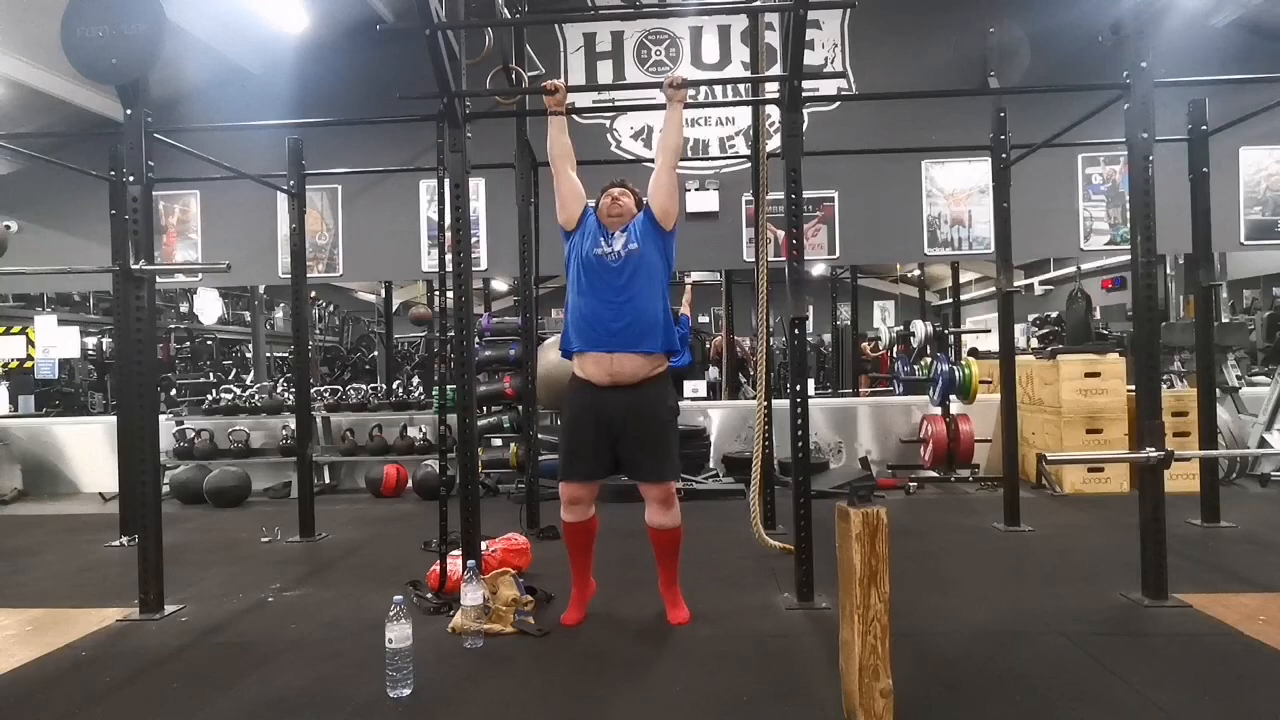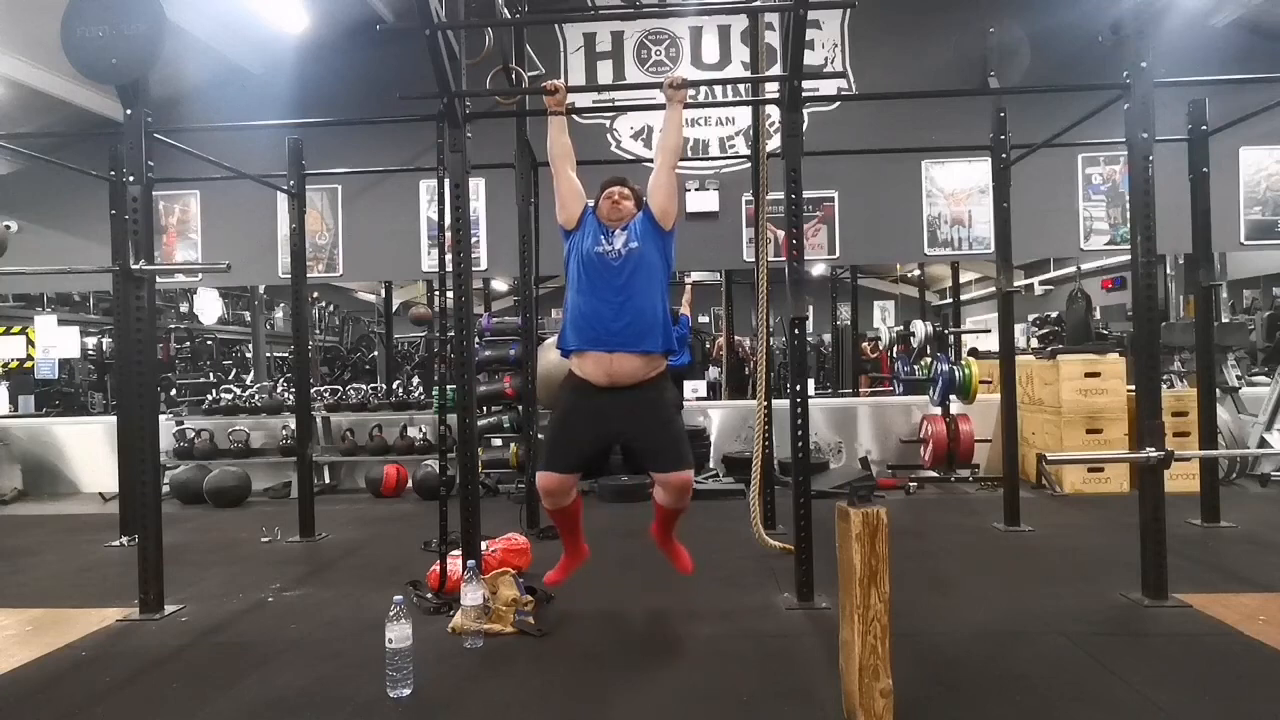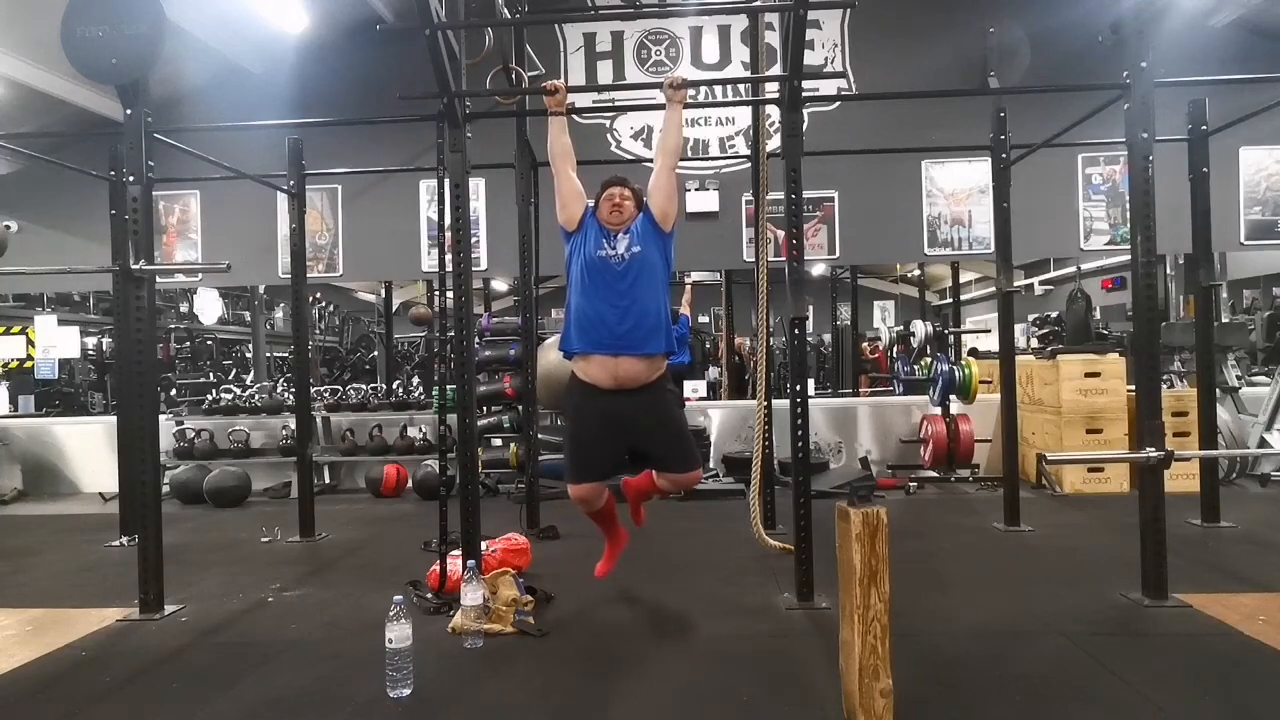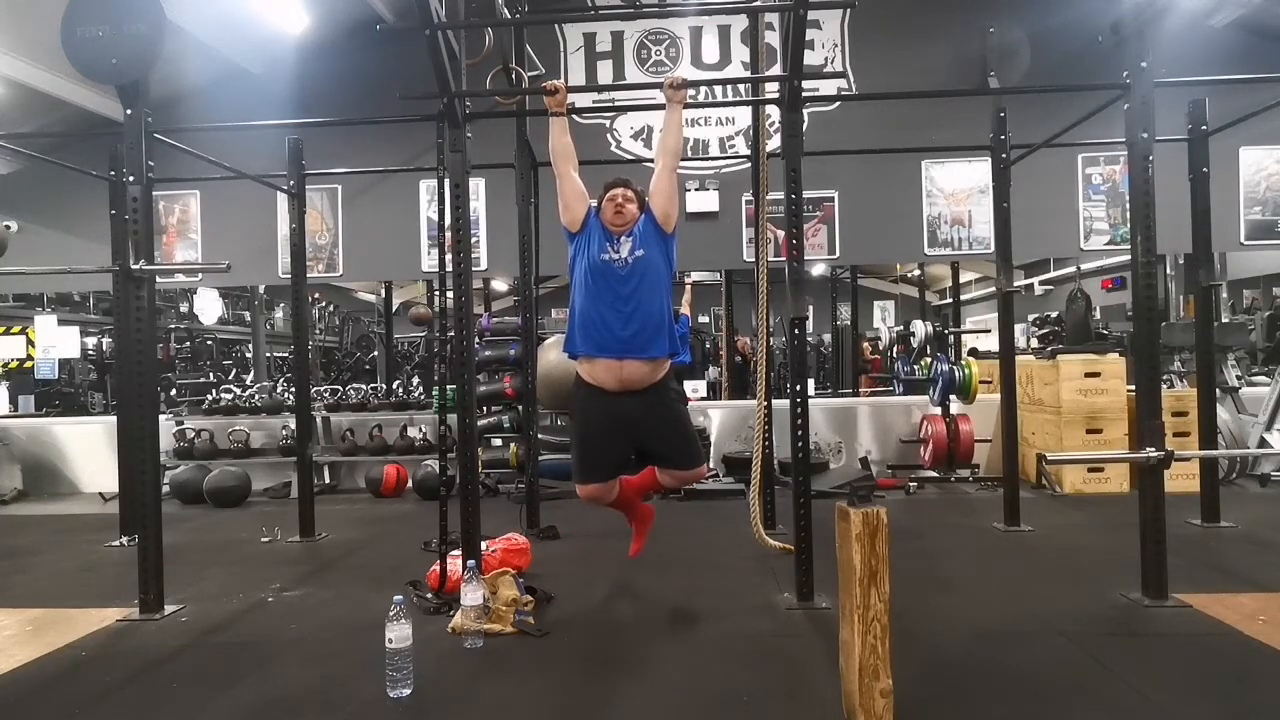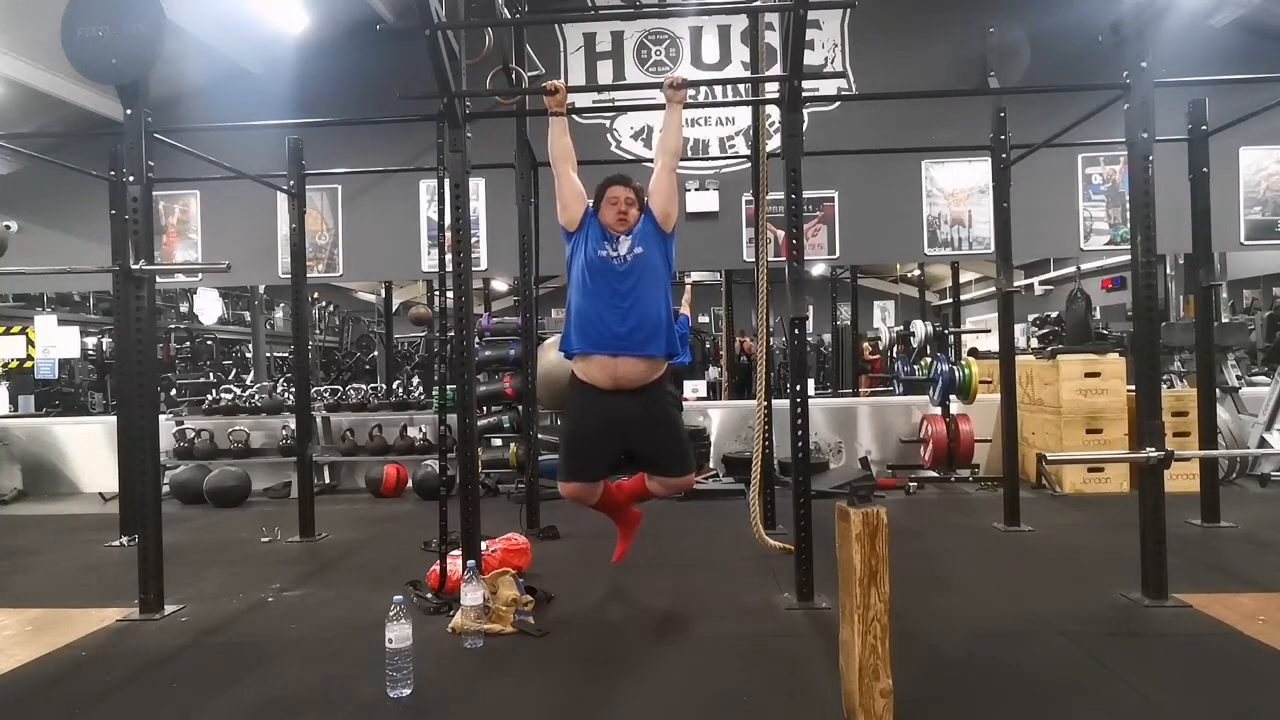
dt=0.5s
person 1, frame 1
left shoulder: (653, 231)
right shoulder: (580, 231)
left elbow: (666, 163)
right elbow: (562, 168)
left wrist: (674, 104)
right wrist: (556, 111)
left hip: (648, 389)
right hip: (587, 390)
left knee: (660, 491)
right knee: (575, 493)
left ankle: (670, 587)
right ankle: (581, 586)
person 1, frame 2
left shoulder: (653, 230)
right shoulder: (580, 230)
left elbow: (666, 162)
right elbow: (563, 168)
left wrist: (674, 105)
right wrist: (556, 111)
left hip: (648, 389)
right hip: (584, 389)
left knee: (677, 480)
right knee: (551, 482)
left ankle: (664, 535)
right ankle: (574, 549)
person 1, frame 3
left shoulder: (652, 230)
right shoulder: (581, 233)
left elbow: (666, 163)
right elbow: (564, 168)
left wrist: (675, 104)
right wrist: (557, 111)
left hip: (651, 389)
right hip: (590, 392)
left knee: (686, 474)
right knee: (583, 490)
left ankle: (637, 489)
right ankle: (614, 536)
person 1, frame 4
left shoulder: (655, 233)
right shoulder: (584, 235)
left elbow: (666, 164)
right elbow: (565, 169)
left wrist: (674, 106)
right wrist: (557, 112)
left hip: (655, 390)
right hip: (595, 394)
left knee: (690, 470)
right knee: (592, 489)
left ankle: (637, 486)
right ankle: (637, 512)
person 1, frame 5
left shoulder: (655, 232)
right shoulder: (582, 234)
left elbow: (665, 164)
right elbow: (564, 170)
left wrist: (674, 106)
right wrist: (557, 113)
left hip: (651, 391)
right hip: (589, 392)
left knee: (678, 480)
right knee: (574, 487)
left ankle: (623, 495)
right ankle: (623, 513)
